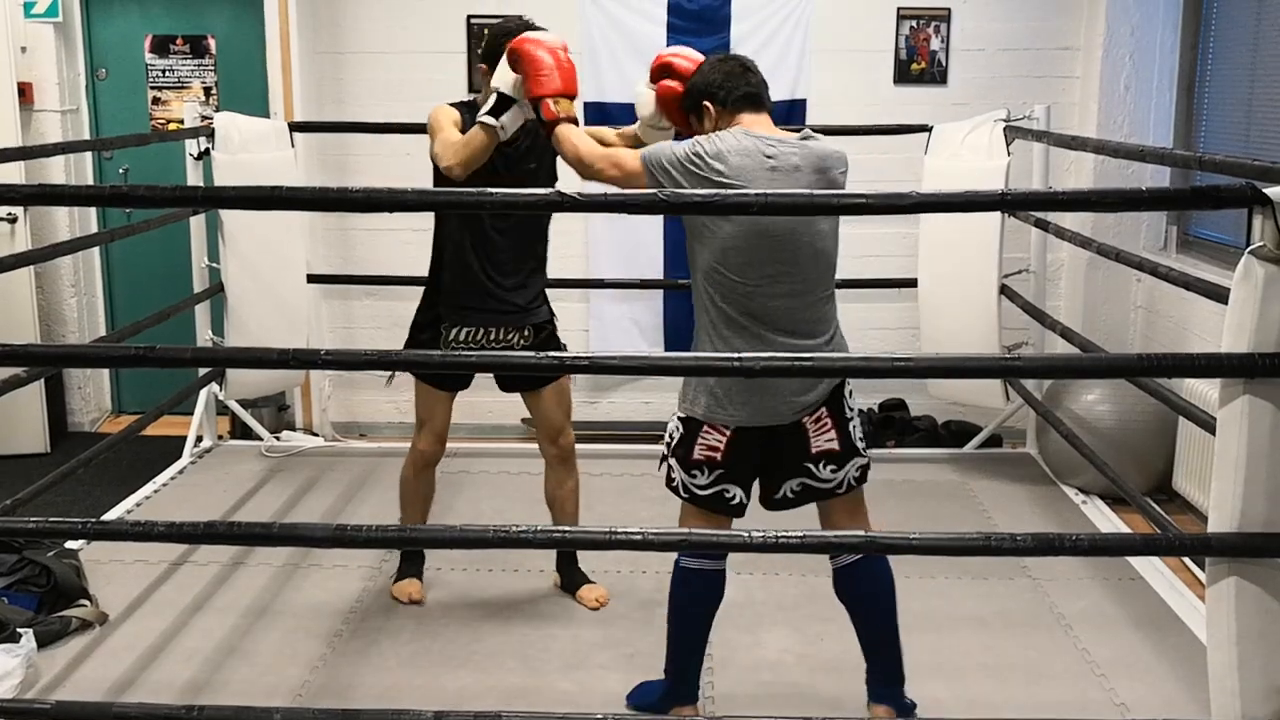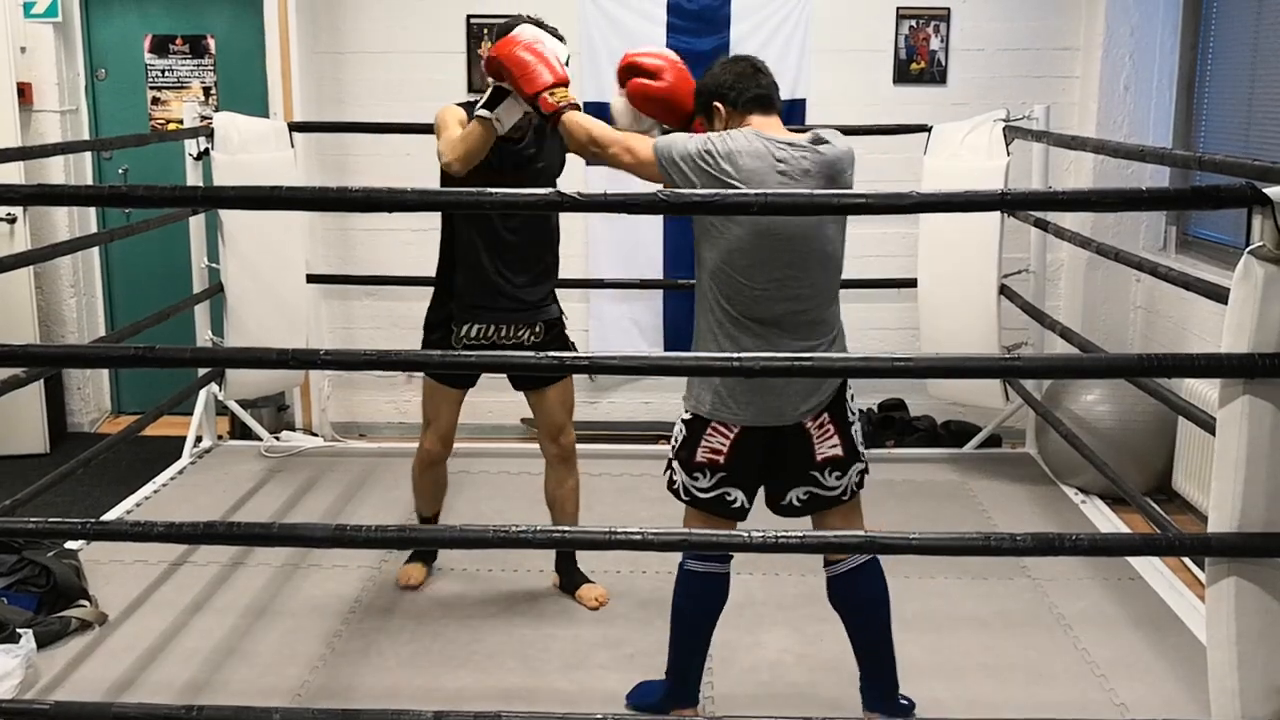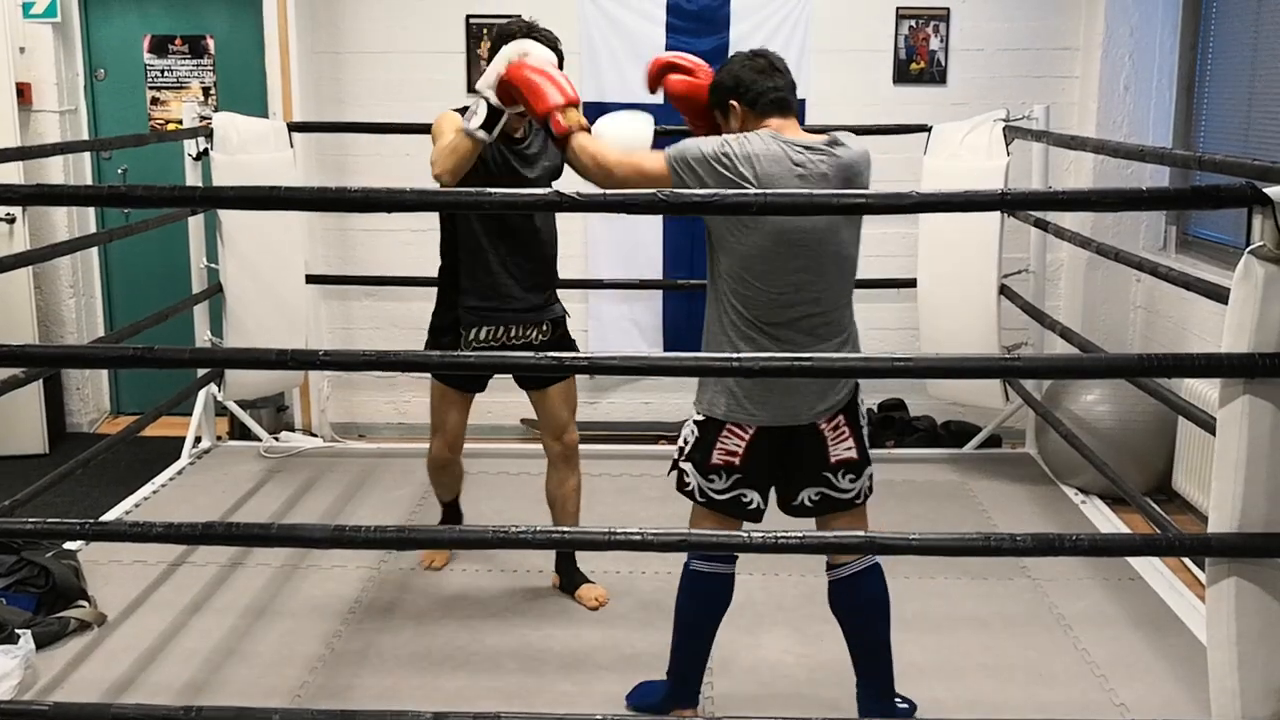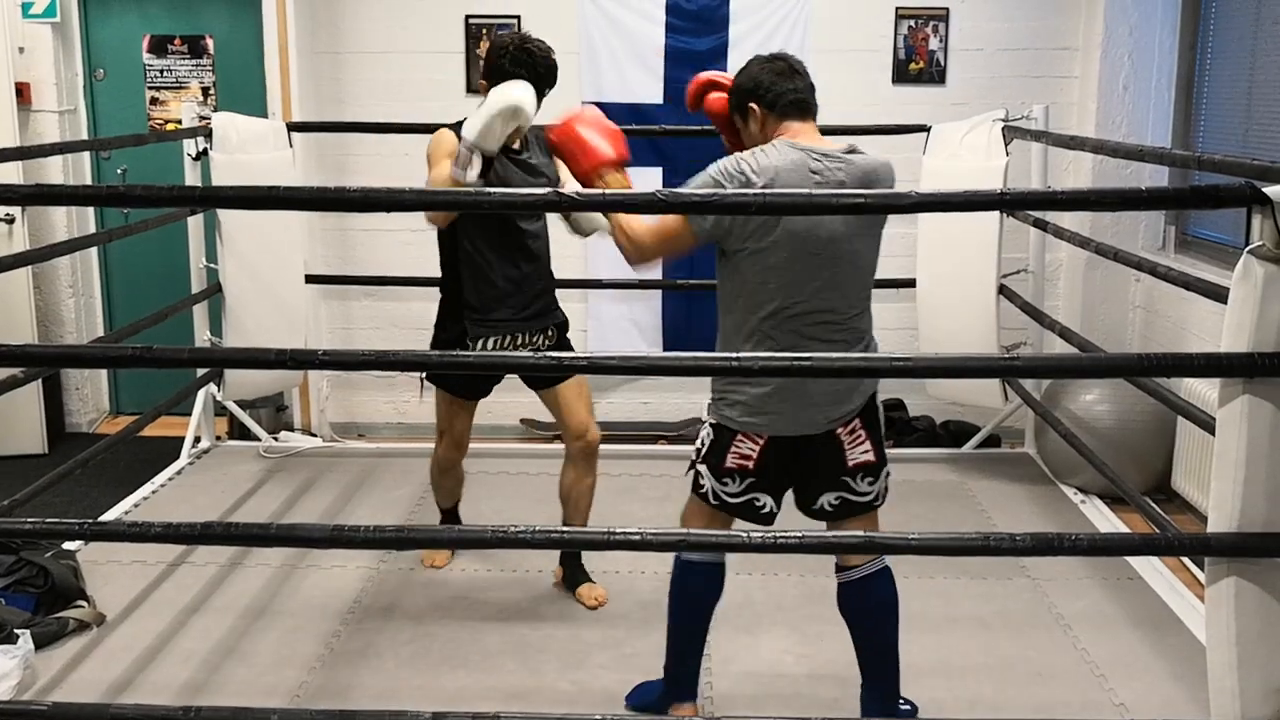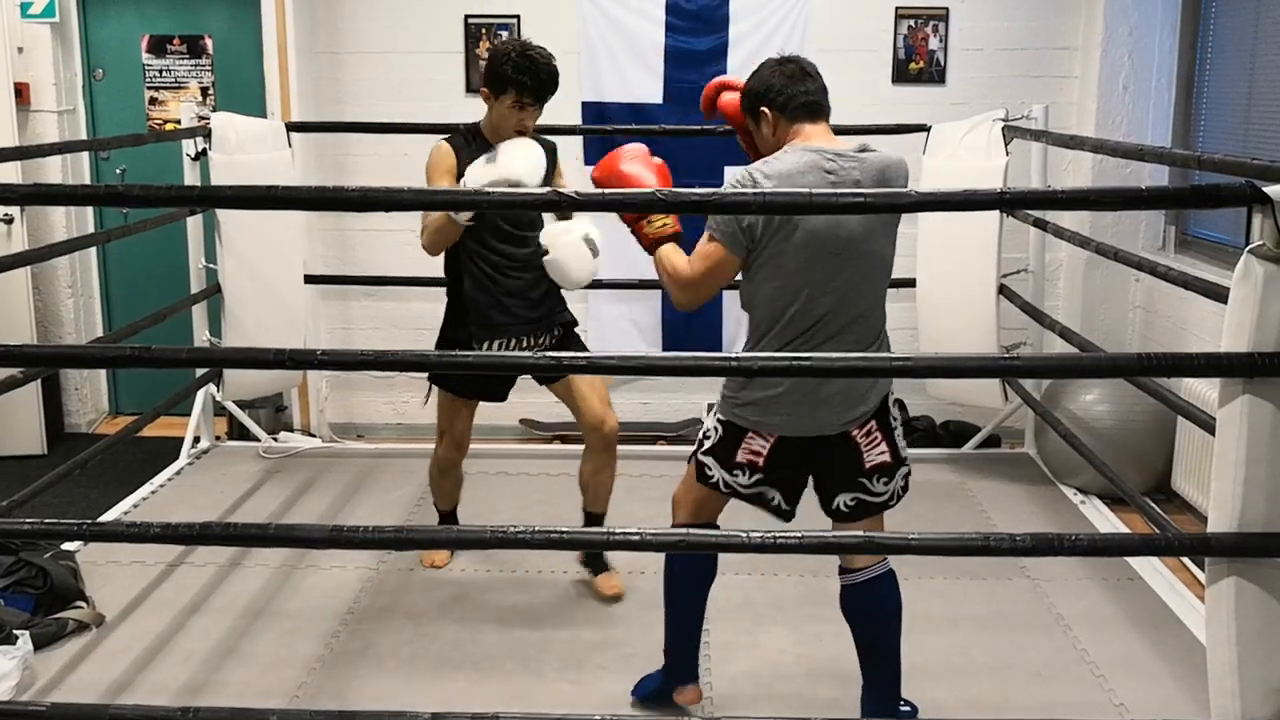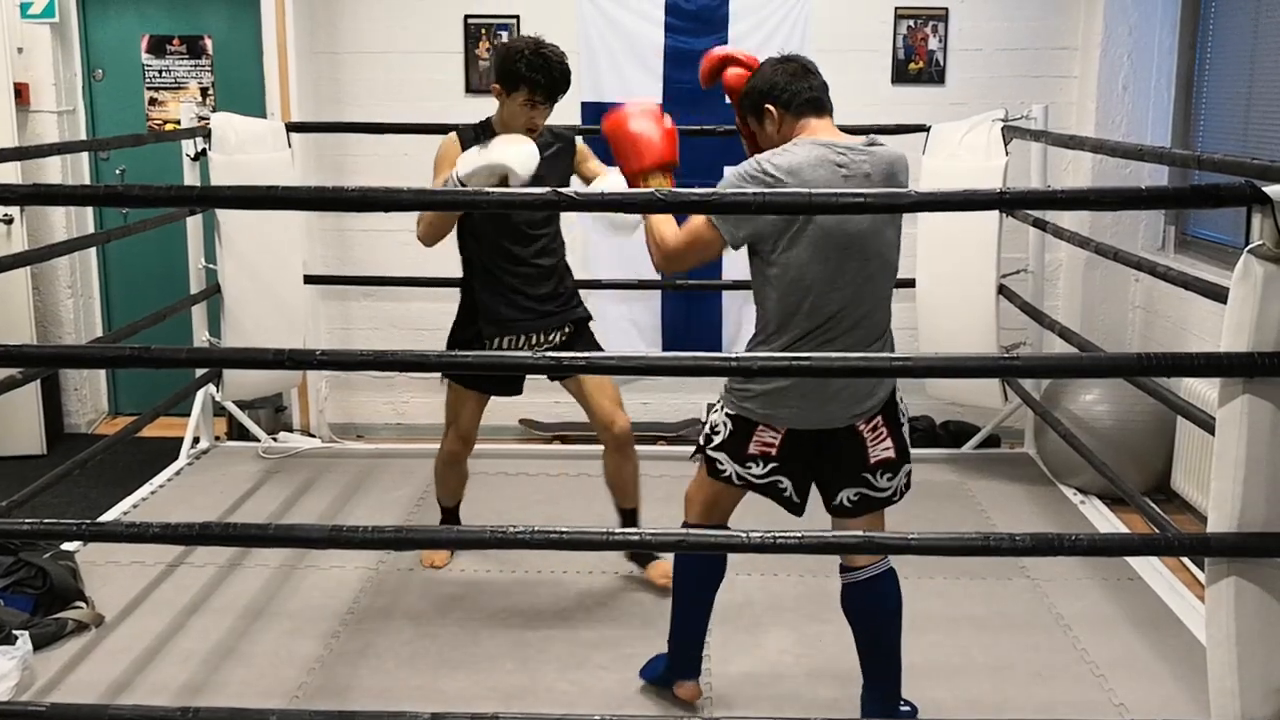
dt=0.1s
person 1, frame 1
left shoulder: (701, 160)
right shoulder: (828, 160)
left elbow: (595, 164)
left wrist: (553, 107)
right wrist: (695, 88)
left hip: (725, 400)
right hip: (817, 391)
left knee: (702, 542)
right knee: (851, 533)
person 1, frame 2
left shoulder: (707, 158)
right shoulder: (836, 159)
left elbow: (604, 144)
left wrist: (552, 97)
right wrist: (680, 109)
left hip: (727, 401)
right hip: (817, 396)
left knee: (707, 545)
right knee: (847, 542)
person 1, frame 3
left shoulder: (723, 160)
right shoulder: (852, 161)
left elbow: (611, 169)
left wrist: (562, 119)
right wrist: (710, 97)
left hip: (740, 402)
right hip: (829, 396)
left knee: (713, 545)
right knee: (850, 546)
person 1, frame 4
left shoulder: (735, 179)
right shoulder: (874, 173)
left elbow: (644, 247)
left wrist: (604, 182)
right wrist: (741, 136)
left hip: (752, 407)
right hip: (845, 402)
left knee: (701, 537)
right knee: (859, 553)
person 1, frame 5
left shoulder: (755, 187)
right shoulder: (889, 171)
left elbow: (687, 289)
left wrist: (653, 226)
right wrist: (760, 146)
left hip: (765, 404)
right hip: (858, 402)
left knee: (690, 513)
right knee: (864, 554)
person 1, frame 6
left shoulder: (763, 177)
right shoulder: (890, 164)
left elbow: (671, 255)
left wrist: (647, 181)
right wrist: (754, 94)
left hip: (770, 399)
right hip: (862, 397)
left knee: (703, 511)
right knee: (865, 551)
person 2, frame 1
left shoulder: (550, 128)
right shoulder: (452, 120)
right elbow: (455, 165)
right wrist: (507, 103)
left hip: (524, 315)
right hip: (451, 316)
left knee: (559, 443)
right knee: (427, 447)
left ankle: (566, 565)
right ankle: (411, 557)
person 2, frame 2
left shoulder: (554, 126)
right shoulder: (461, 117)
right elbow: (455, 163)
right wrist: (504, 98)
left hip: (535, 312)
right hip: (463, 312)
left knee: (561, 444)
right knee: (435, 443)
left ankle: (566, 565)
right ankle: (425, 541)
person 2, frame 3
left shoulder: (550, 130)
right shoulder: (454, 123)
right elbow: (445, 172)
right wrist: (492, 104)
left hip: (538, 313)
right hip: (466, 315)
left knee: (563, 443)
right knee: (445, 447)
left ankle: (566, 565)
right ankle: (451, 518)
person 2, frame 4
left shoulder: (544, 147)
right shoulder: (450, 142)
left elbow: (578, 215)
right elbow: (437, 209)
left wrist: (590, 211)
right wrist: (479, 137)
left hip: (539, 318)
right hip: (469, 323)
left knee: (585, 439)
right knee: (450, 449)
left ankle: (571, 563)
right ankle: (449, 524)
person 2, frame 5
left shoulder: (546, 152)
right shoulder: (451, 153)
left elbow: (568, 216)
right elbow: (431, 241)
left wrist: (577, 235)
right wrist: (476, 188)
left hip: (545, 319)
right hip: (476, 326)
left knee: (604, 428)
right knee: (450, 449)
left ankle: (592, 548)
right ankle: (446, 527)
person 2, frame 6
left shoulder: (564, 146)
right shoulder: (460, 147)
left elbow: (620, 180)
right elbow: (427, 234)
left wrist: (628, 187)
right wrist: (465, 180)
left hip: (557, 316)
right hip: (487, 320)
left knee: (617, 429)
right knee: (455, 444)
right ankle: (449, 525)
